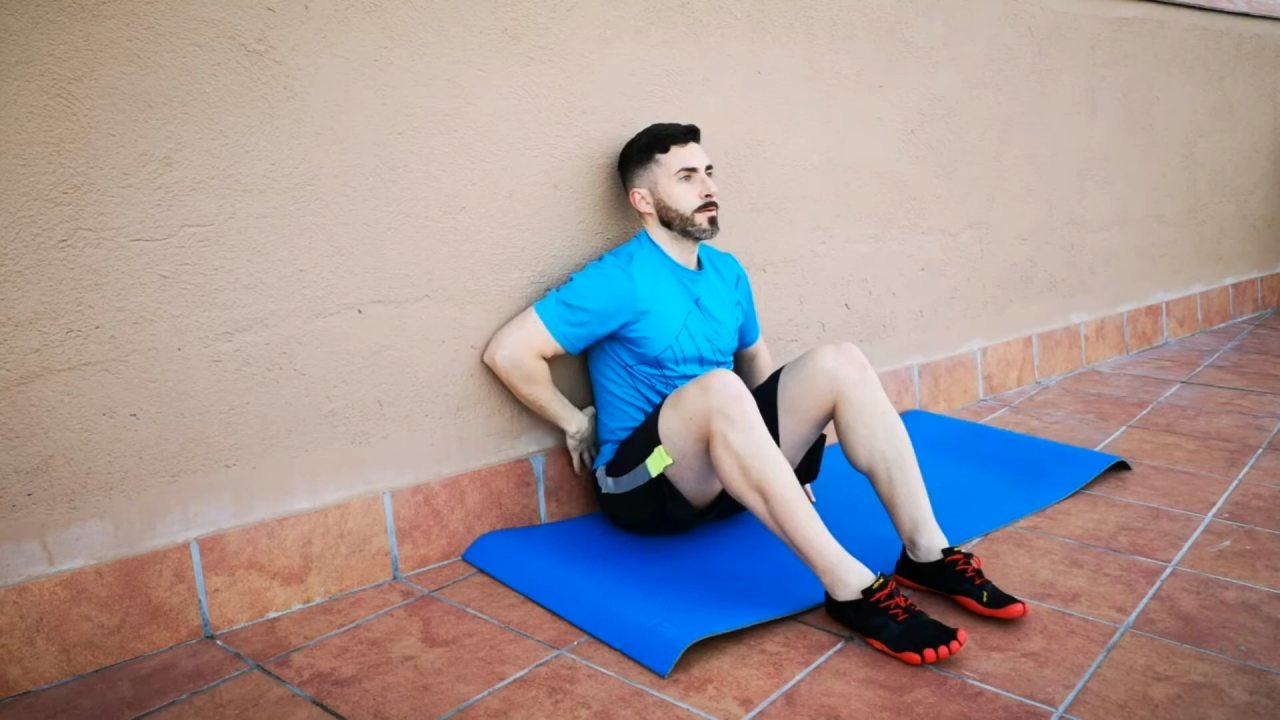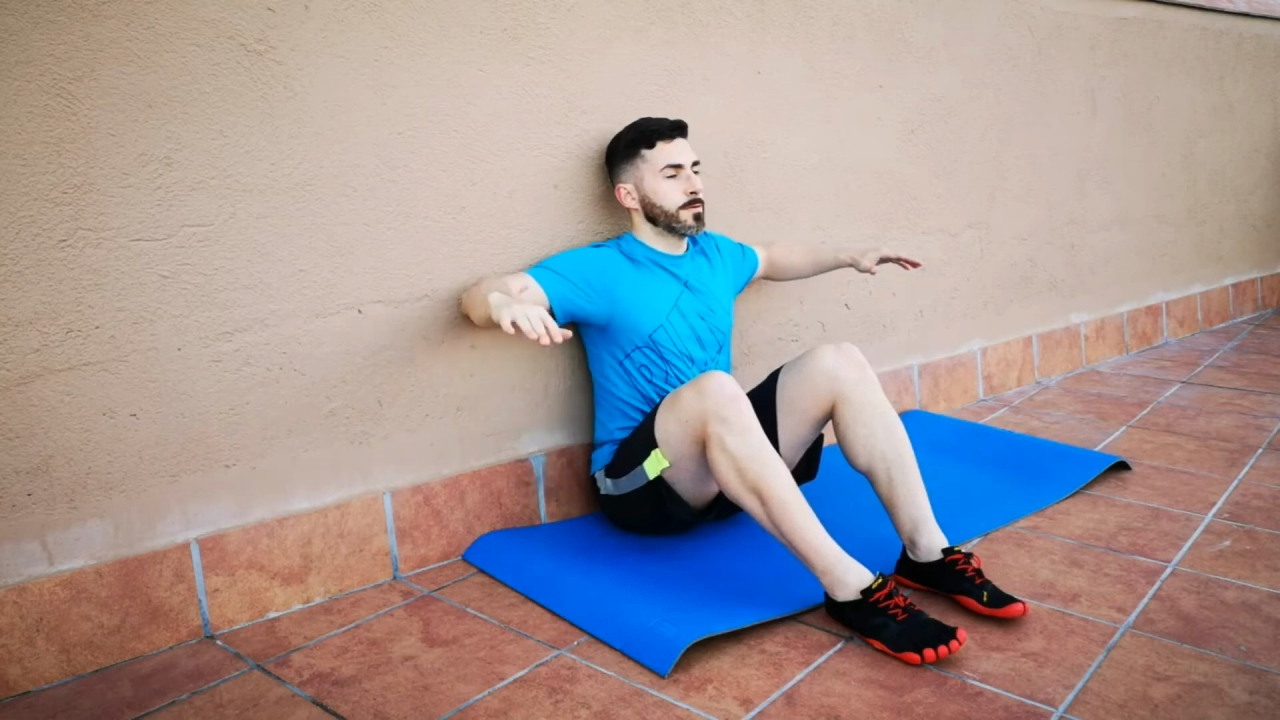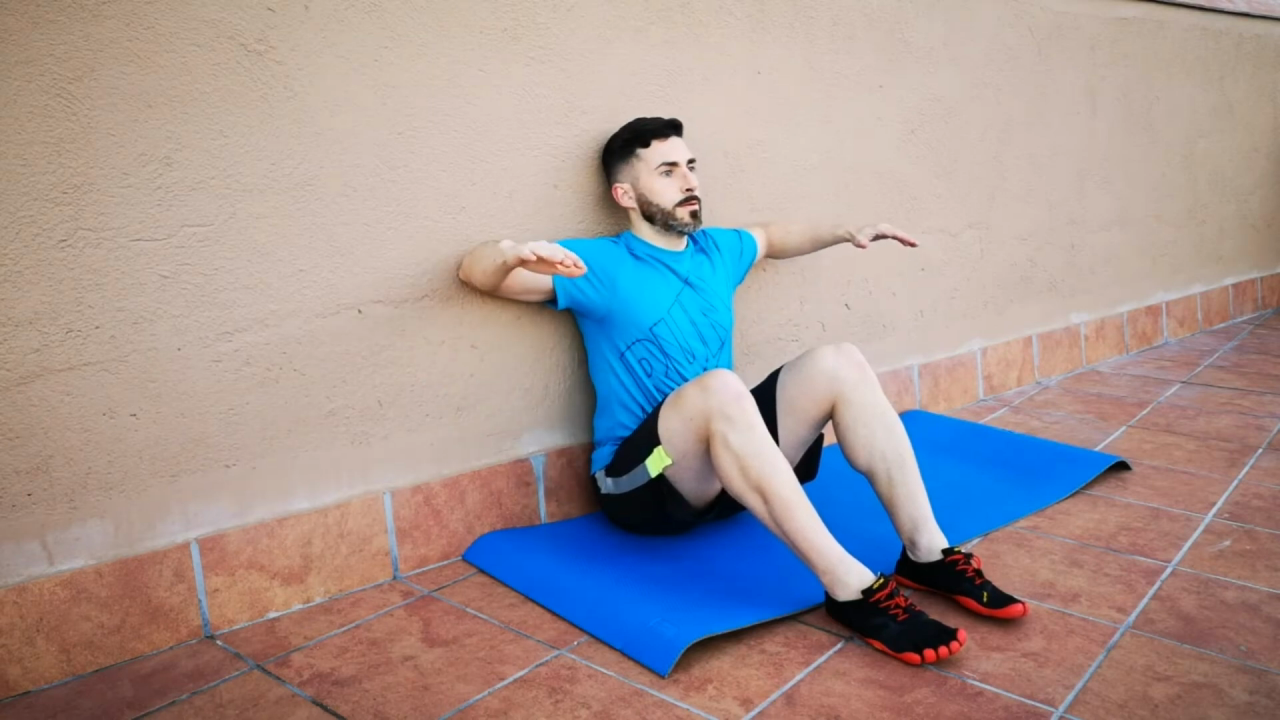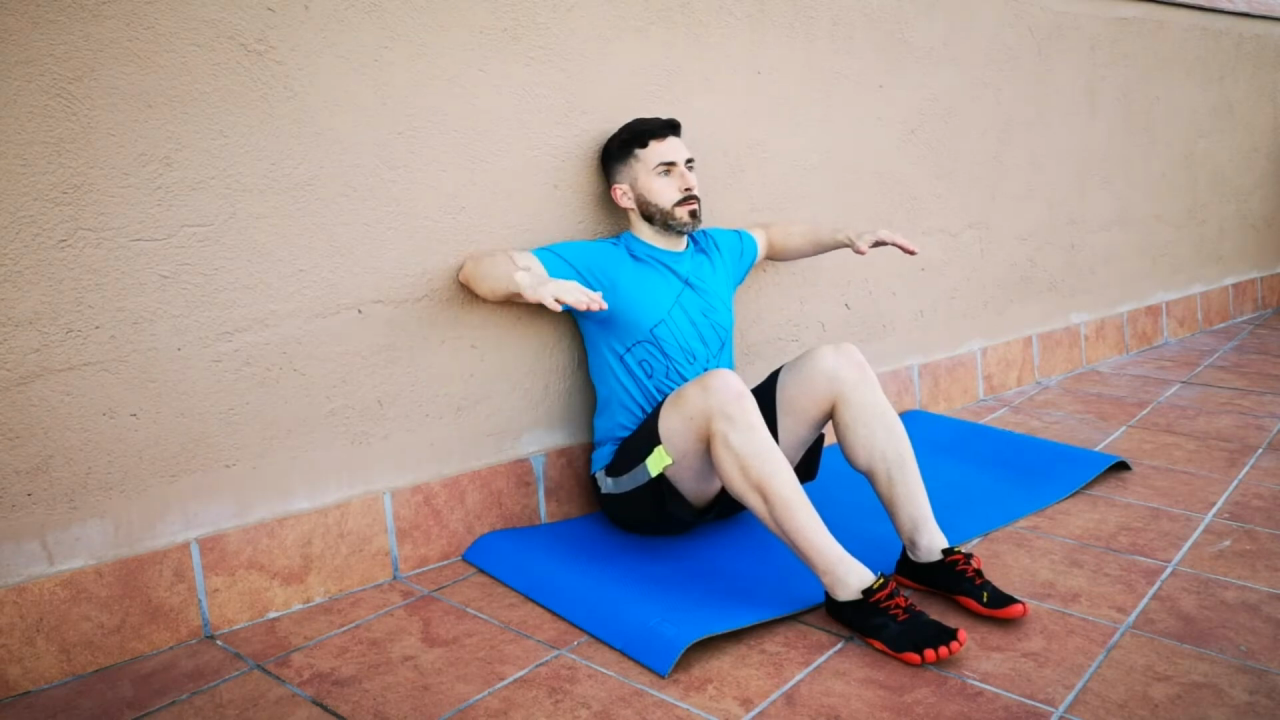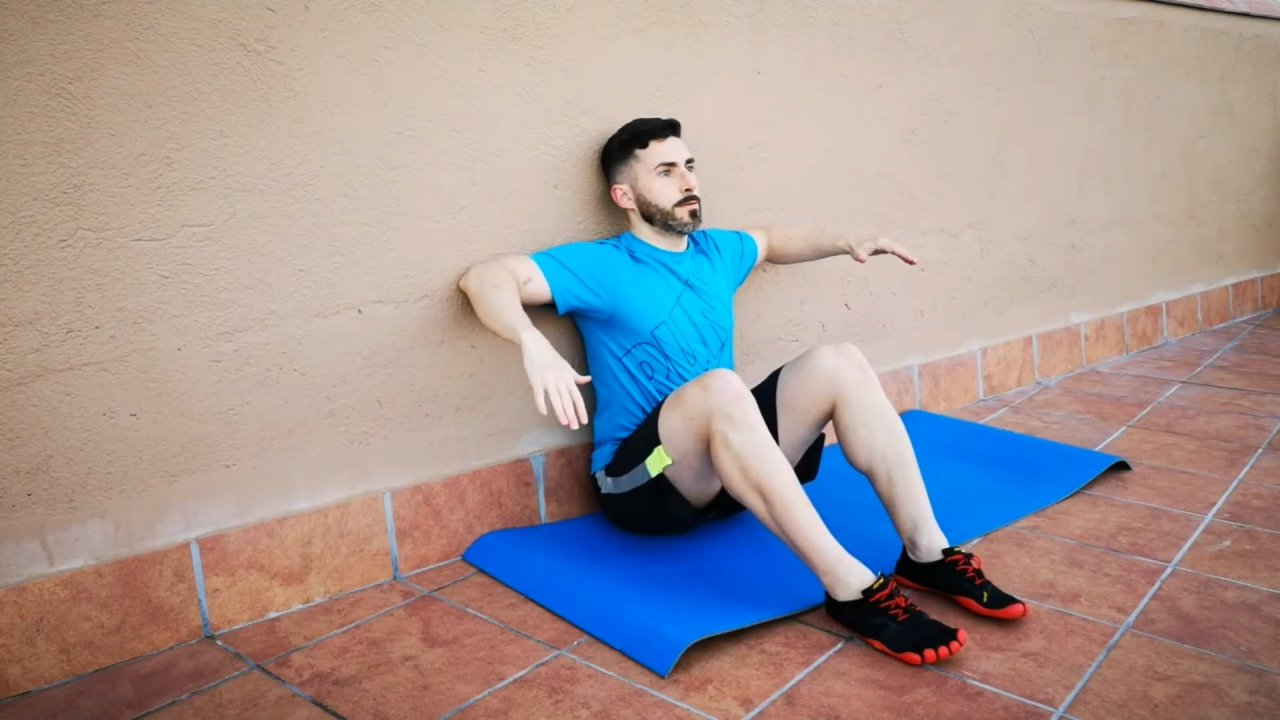
dt=1s
person 1, frame 1
left shoulder: (727, 272)
right shoulder: (618, 280)
left elbow: (754, 361)
right elbow: (507, 352)
left wrist: (781, 455)
right wrist: (576, 422)
left hip: (730, 470)
right hip: (642, 482)
left knee: (839, 362)
right knee: (718, 387)
left ankle: (926, 552)
right ankle: (851, 587)
person 1, frame 2
left shoulder: (715, 254)
right shoulder: (599, 271)
left elbow: (771, 258)
right elbow: (477, 297)
left wrist: (848, 257)
right wrist: (503, 301)
left hip: (729, 461)
right hip: (640, 483)
left knee: (839, 362)
right knee: (715, 389)
left ankle: (926, 552)
right ankle: (850, 588)
person 1, frame 3
left shoulder: (717, 250)
right shoulder: (601, 265)
left elbow: (771, 236)
right elbow: (473, 270)
left wrist: (844, 234)
right wrist: (512, 252)
left hip: (729, 465)
right hip: (642, 483)
left knee: (839, 363)
right knee: (719, 388)
left ankle: (926, 553)
right ankle: (851, 588)
person 1, frame 4
left shoulder: (717, 251)
right shoulder: (601, 265)
left elbow: (770, 238)
right elbow: (476, 270)
left wrist: (844, 239)
right wrist: (529, 279)
left hip: (731, 467)
right hip: (641, 482)
left knee: (839, 362)
right knee: (720, 387)
left ankle: (925, 552)
right ankle: (850, 587)
person 1, frame 5
left shoulder: (717, 251)
right shoulder: (601, 267)
left elbow: (771, 240)
right elbow: (484, 278)
left wrist: (845, 244)
right wrist: (535, 346)
left hip: (731, 465)
right hip: (642, 483)
left knee: (839, 362)
right knee: (720, 387)
left ankle: (926, 552)
right ankle: (851, 587)
